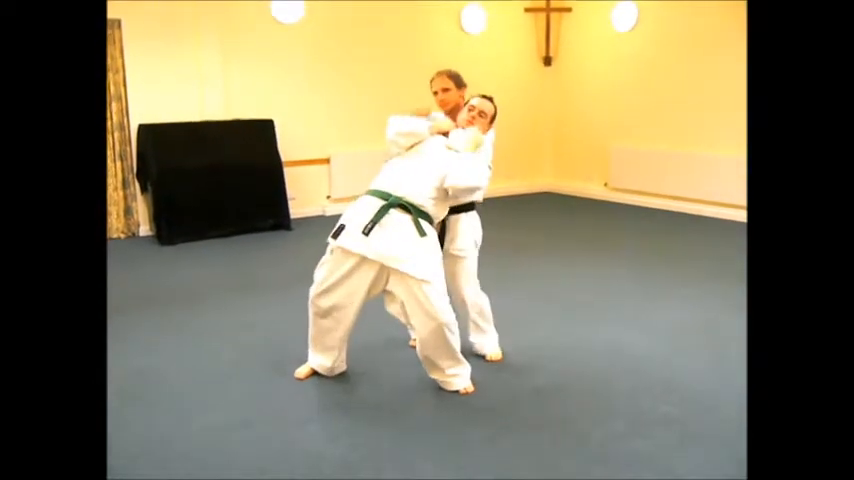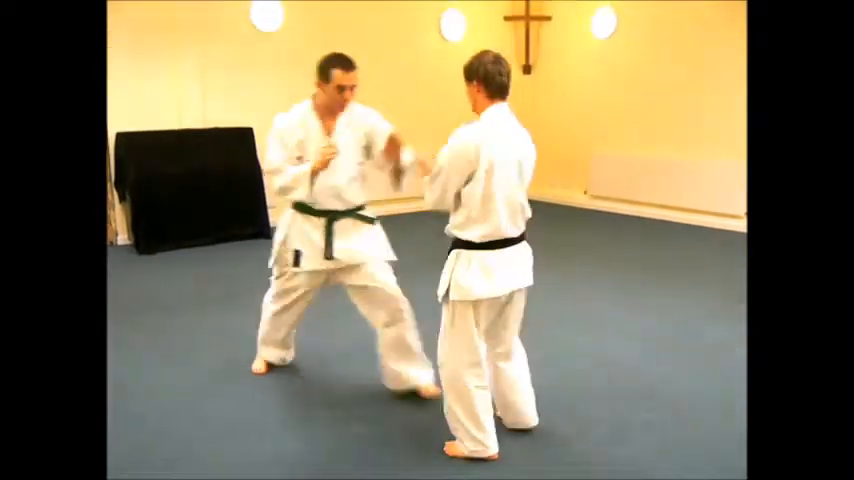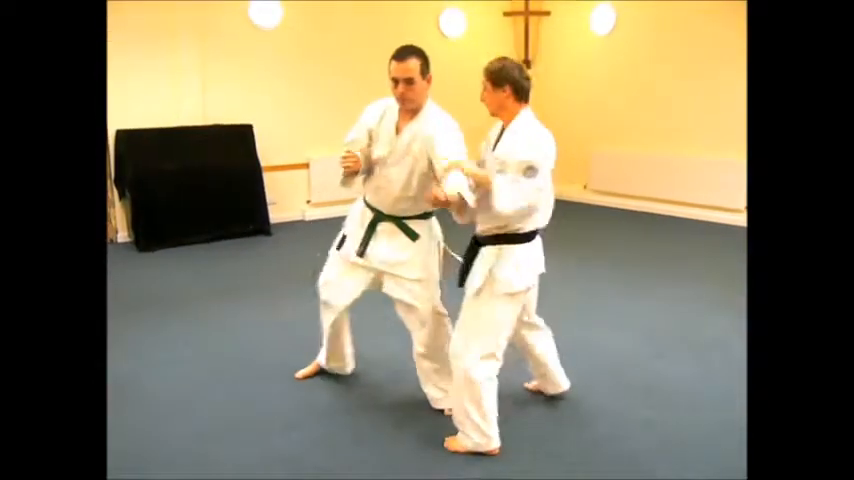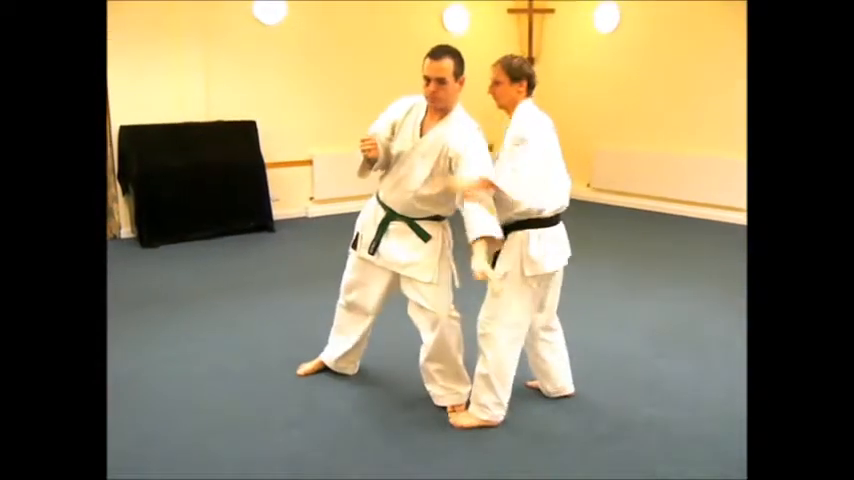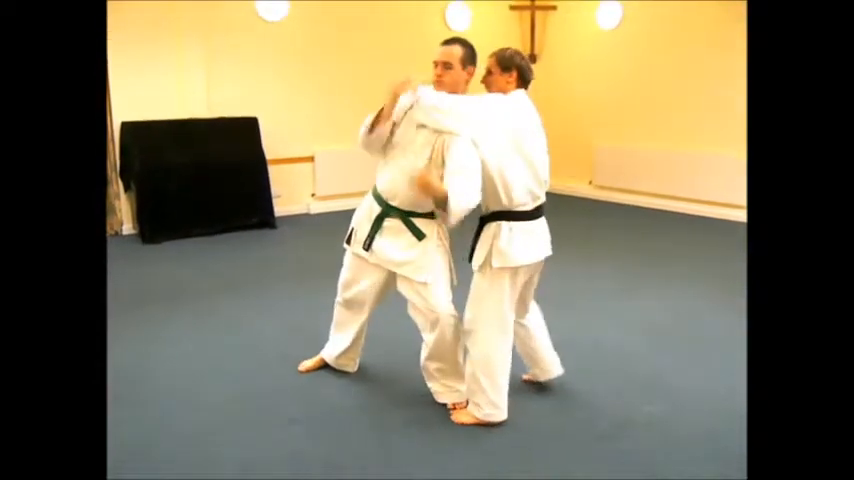
dt=0.4s
person 1, frame 1
left shoulder: (481, 131)
right shoulder: (430, 123)
right elbow: (398, 134)
left hip: (459, 221)
left knee: (466, 289)
left ankle: (486, 341)
person 1, frame 2
left shoulder: (469, 138)
right shoulder: (522, 138)
left elbow: (440, 195)
left wrist: (433, 172)
right wrist: (441, 170)
left hip: (476, 259)
right hip: (514, 254)
left knee: (459, 356)
right knee: (503, 343)
left ankle: (476, 441)
right ankle: (519, 412)
person 1, frame 3
left shoulder: (534, 137)
right shoulder: (505, 133)
left elbow: (521, 197)
right elbow: (487, 189)
left wrist: (478, 177)
right wrist: (452, 198)
left hip: (507, 254)
right hip: (516, 248)
left knee: (473, 346)
right knee: (524, 321)
left ankle: (479, 436)
right ankle: (552, 380)
person 1, frame 4
left shoulder: (531, 122)
right shoulder: (522, 122)
left elbow: (518, 169)
left wrist: (478, 184)
right wrist: (483, 186)
left hip: (531, 240)
right hip: (545, 235)
left knee: (499, 323)
right knee: (540, 317)
left ankle: (487, 408)
right ankle: (557, 382)
person 1, frame 5
left shoulder: (499, 108)
right shoulder: (523, 112)
left elbow: (445, 107)
left wrist: (411, 91)
left hip: (507, 233)
right hip: (532, 226)
left knee: (485, 321)
right knee: (520, 308)
left ankle: (486, 407)
right ankle: (544, 368)
person 2, frame 1
left shoulder: (476, 165)
right shoulder: (425, 135)
left elbow: (458, 181)
right elbow: (395, 129)
left wrist: (468, 145)
right wrist: (435, 127)
left hip: (413, 234)
right hip: (367, 217)
left knee: (434, 314)
right knee: (327, 295)
left ankle: (453, 374)
right ankle: (324, 361)
person 2, frame 2
left shoulder: (364, 119)
right shoulder: (288, 124)
left elbow: (398, 160)
right elbow: (281, 182)
left wrist: (397, 155)
right wrist: (313, 168)
left hip: (355, 227)
right hip: (306, 225)
left knee: (389, 302)
right knee: (285, 296)
left ankle: (412, 375)
right ankle: (271, 352)
person 2, frame 3
left shoulder: (441, 128)
right shoulder: (376, 112)
right elbow: (354, 153)
right wrist: (352, 164)
left hip: (412, 233)
right hip: (366, 220)
left knee: (426, 315)
right knee: (333, 292)
left ankle: (447, 393)
right ankle: (332, 359)
person 2, frame 4
left shoulder: (466, 137)
right shoulder: (403, 109)
left elbow: (478, 194)
right elbow: (381, 159)
left wrist: (481, 250)
right wrist: (373, 153)
left hip: (424, 235)
right hip: (379, 219)
left knee: (437, 315)
right knee: (356, 295)
left ankle: (450, 390)
right ankle: (337, 357)
person 2, frame 5
right shoulder: (415, 99)
left elbow: (467, 187)
right elbow: (376, 143)
left wrist: (443, 197)
right wrist: (387, 110)
left hip: (419, 231)
right hip: (376, 214)
left knee: (437, 312)
right knee: (353, 292)
left ankle: (450, 388)
right ankle: (338, 354)
